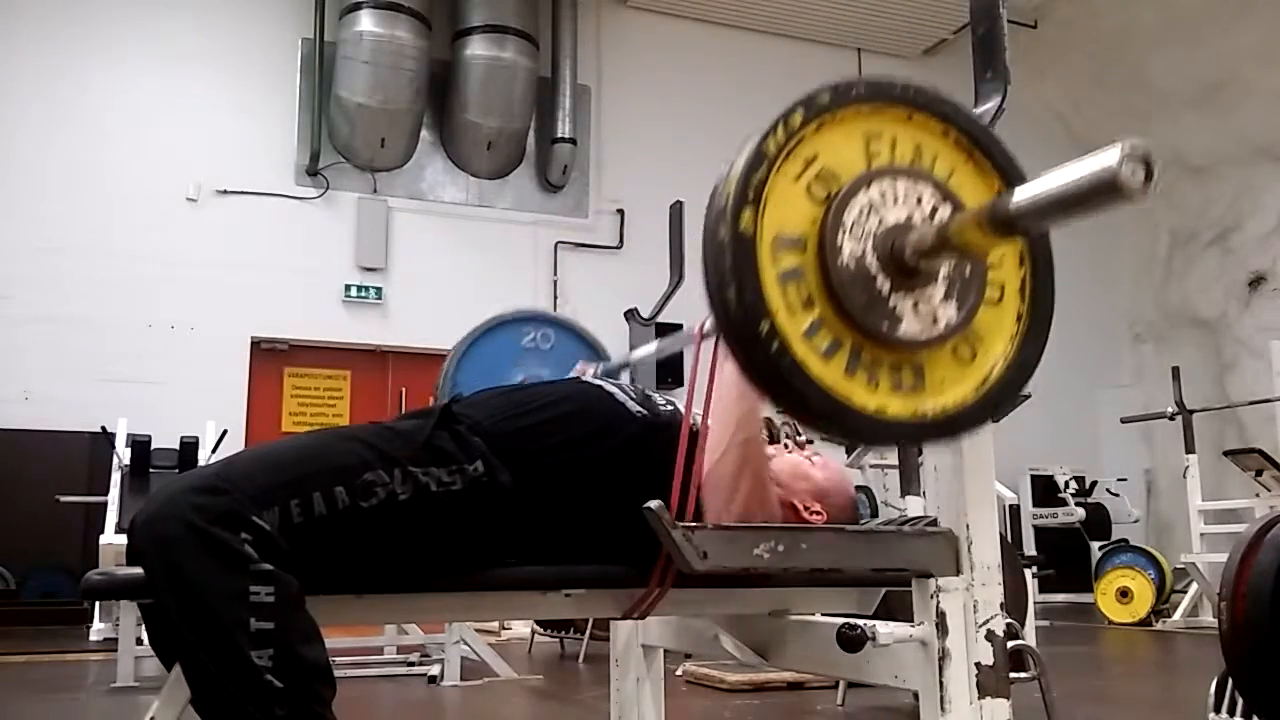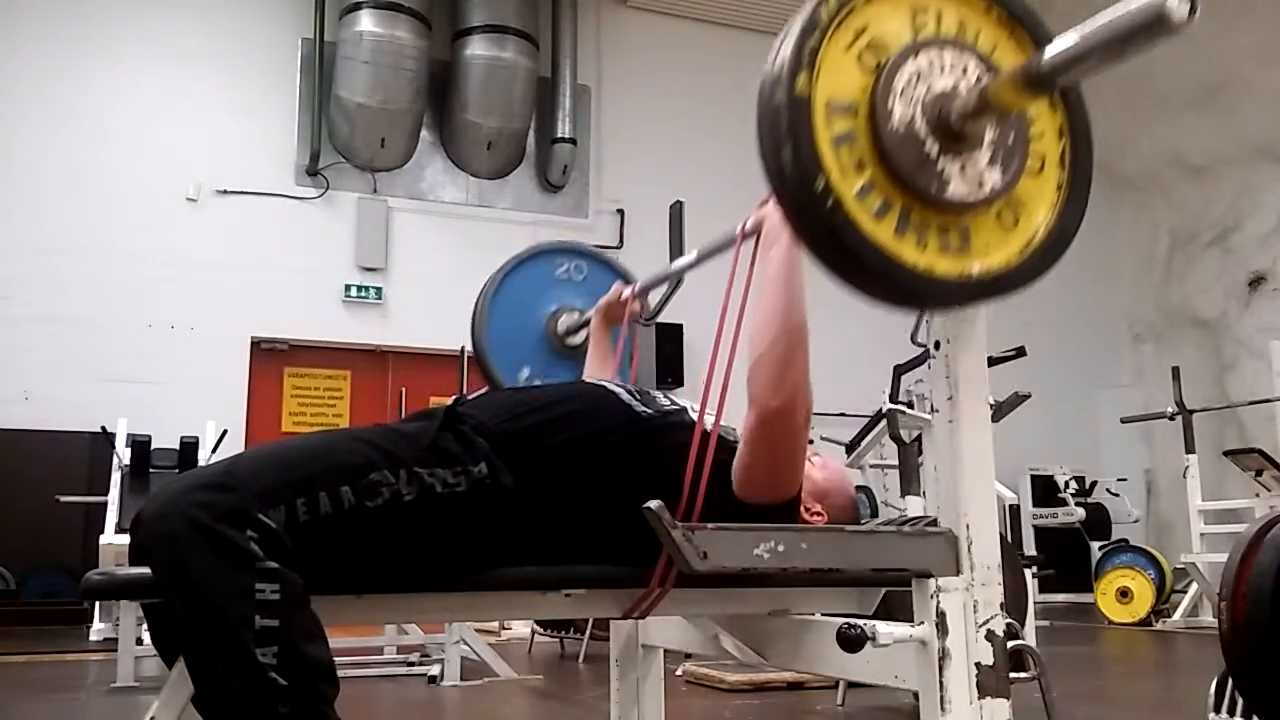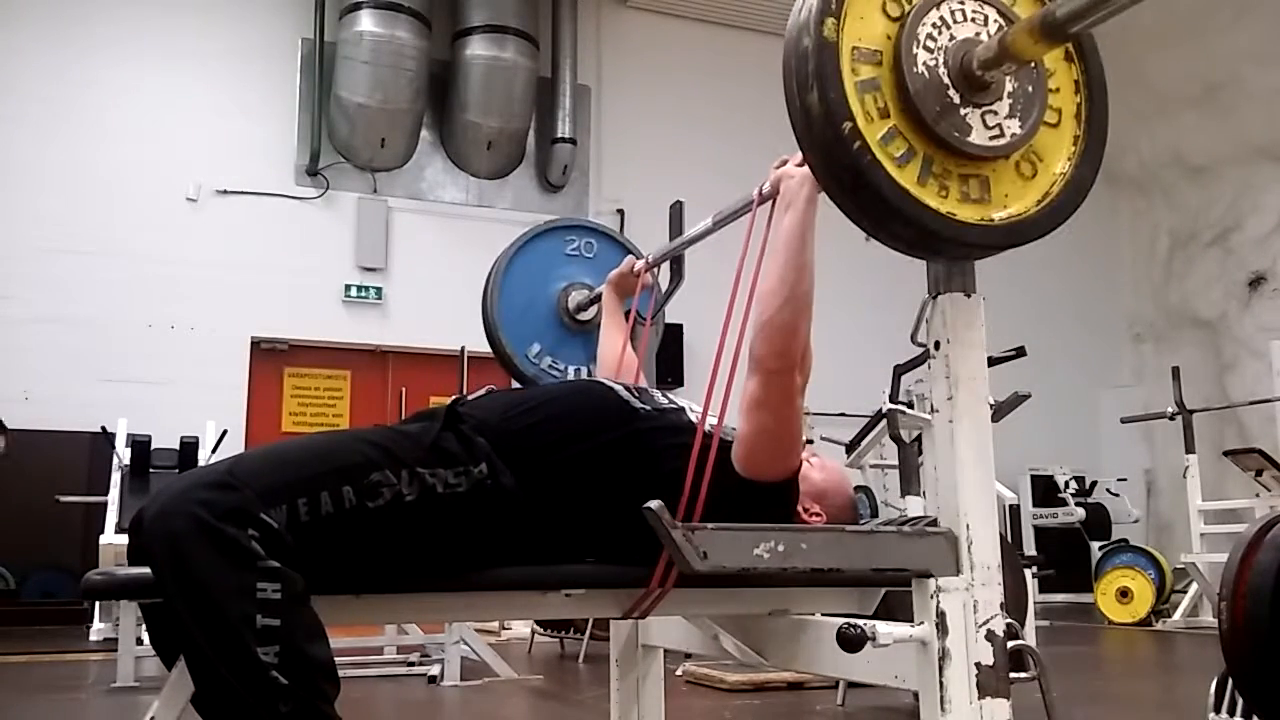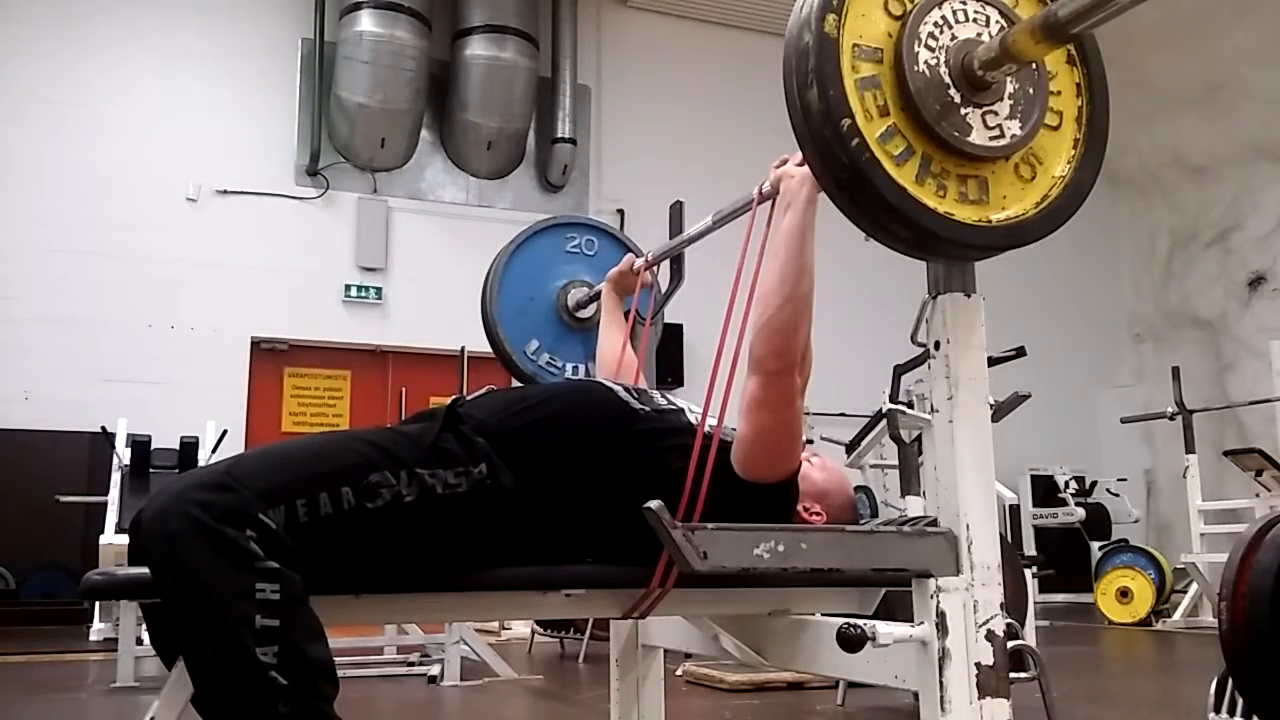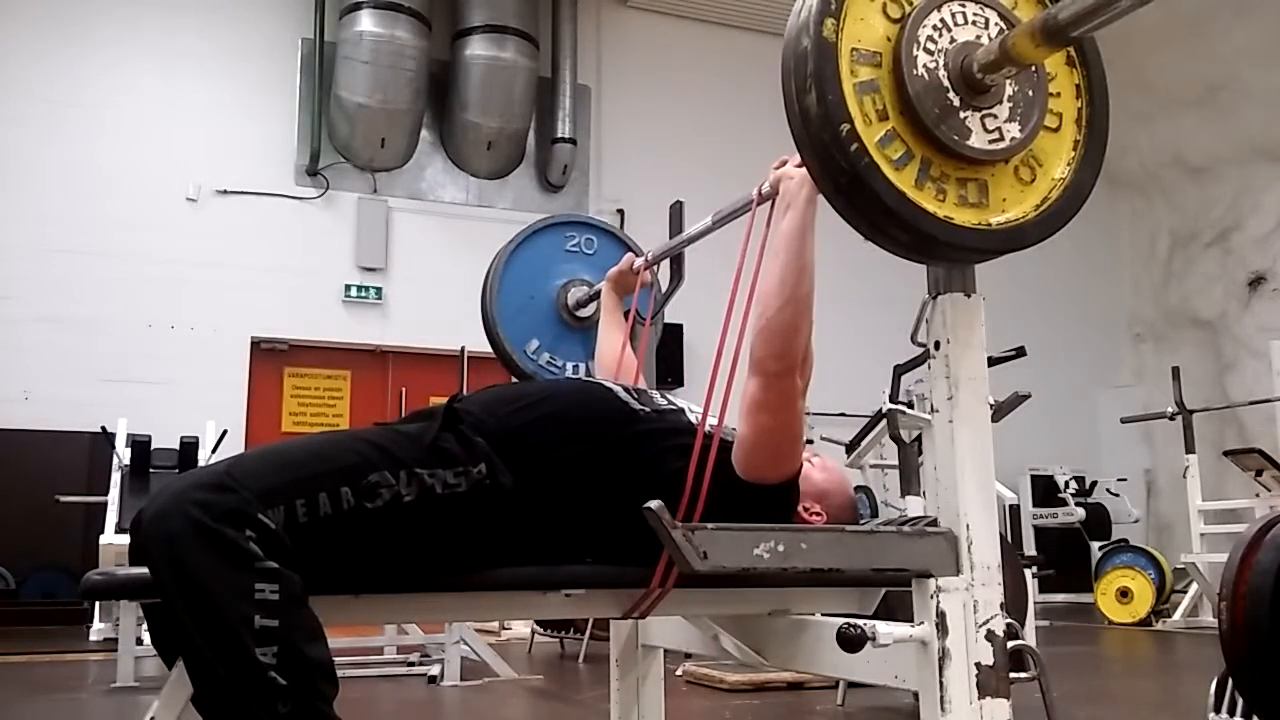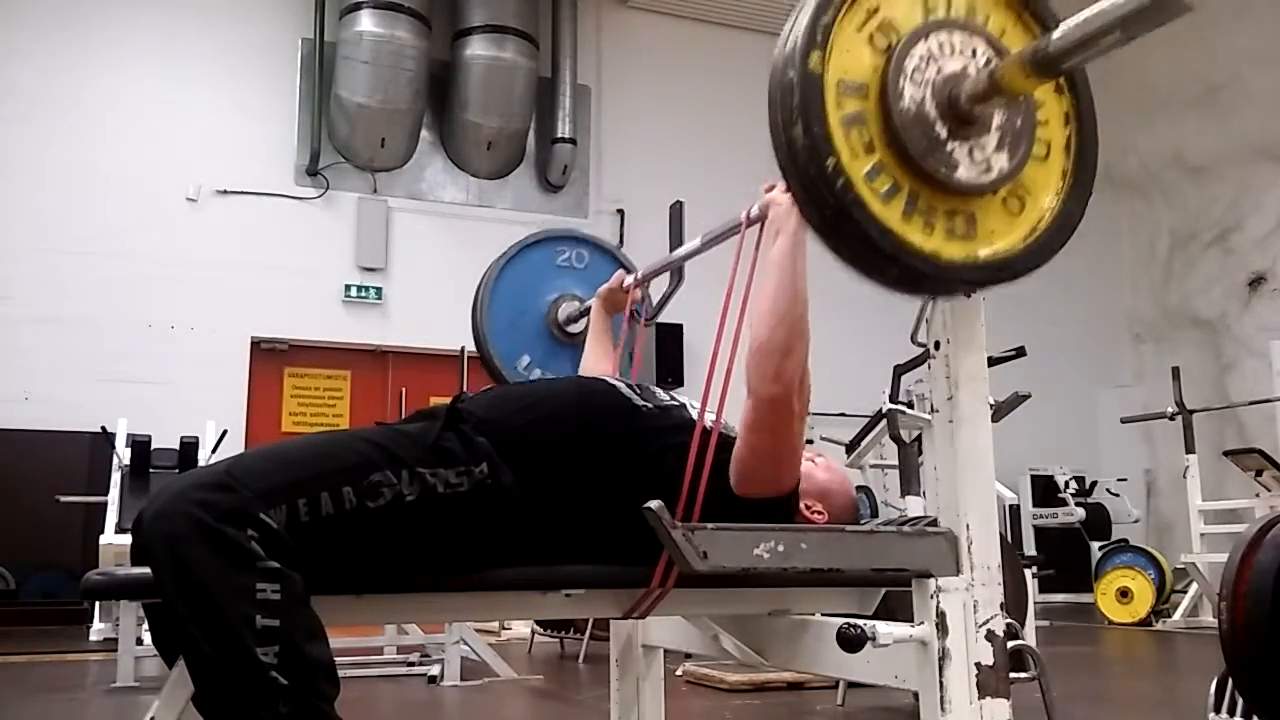
dt=0.4s
person 1, frame 1
left shoulder: (755, 504)
right shoulder: (701, 466)
left elbow: (730, 521)
right wrist: (584, 389)
left knee: (201, 522)
right knee: (178, 523)
person 1, frame 2
left shoulder: (753, 501)
right shoulder: (692, 462)
left elbow: (774, 405)
right elbow: (602, 431)
left wrist: (782, 239)
right wrist: (603, 328)
left knee: (206, 518)
right knee: (181, 521)
person 1, frame 3
left shoulder: (750, 497)
right shoulder: (695, 460)
left elbow: (778, 366)
right elbow: (619, 406)
left wrist: (798, 200)
right wrist: (614, 301)
left knee: (205, 516)
right knee: (176, 521)
person 1, frame 4
left shoulder: (747, 496)
right shoulder: (698, 459)
left elbow: (777, 368)
right elbow: (618, 405)
left wrist: (797, 199)
right wrist: (613, 300)
left knee: (203, 516)
right knee: (176, 521)
person 1, frame 5
left shoulder: (747, 498)
right shoulder: (690, 455)
left elbow: (778, 369)
right elbow: (617, 403)
left wrist: (797, 198)
right wrist: (613, 297)
left knee: (203, 516)
right knee: (177, 520)
person 1, frame 6
left shoulder: (751, 501)
right shoulder: (695, 460)
left elbow: (775, 391)
right elbow: (602, 409)
left wrist: (788, 225)
right wrist: (603, 315)
left knee: (205, 515)
right knee: (178, 521)
